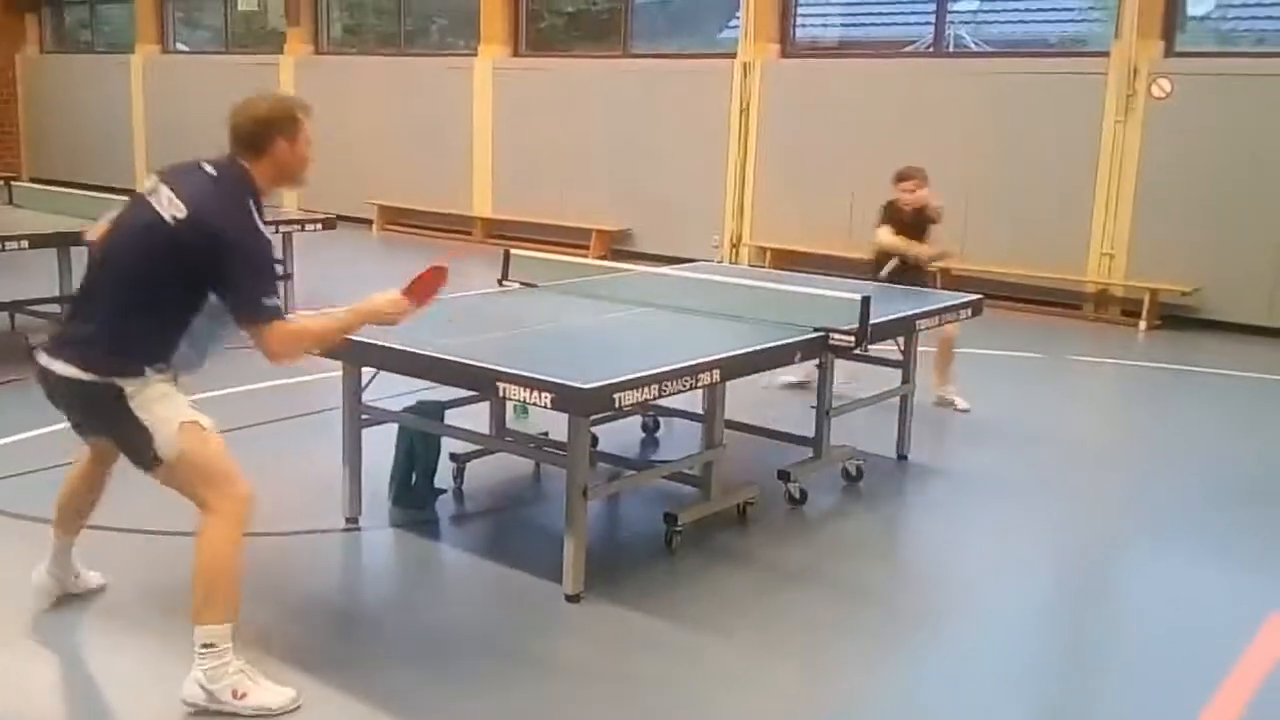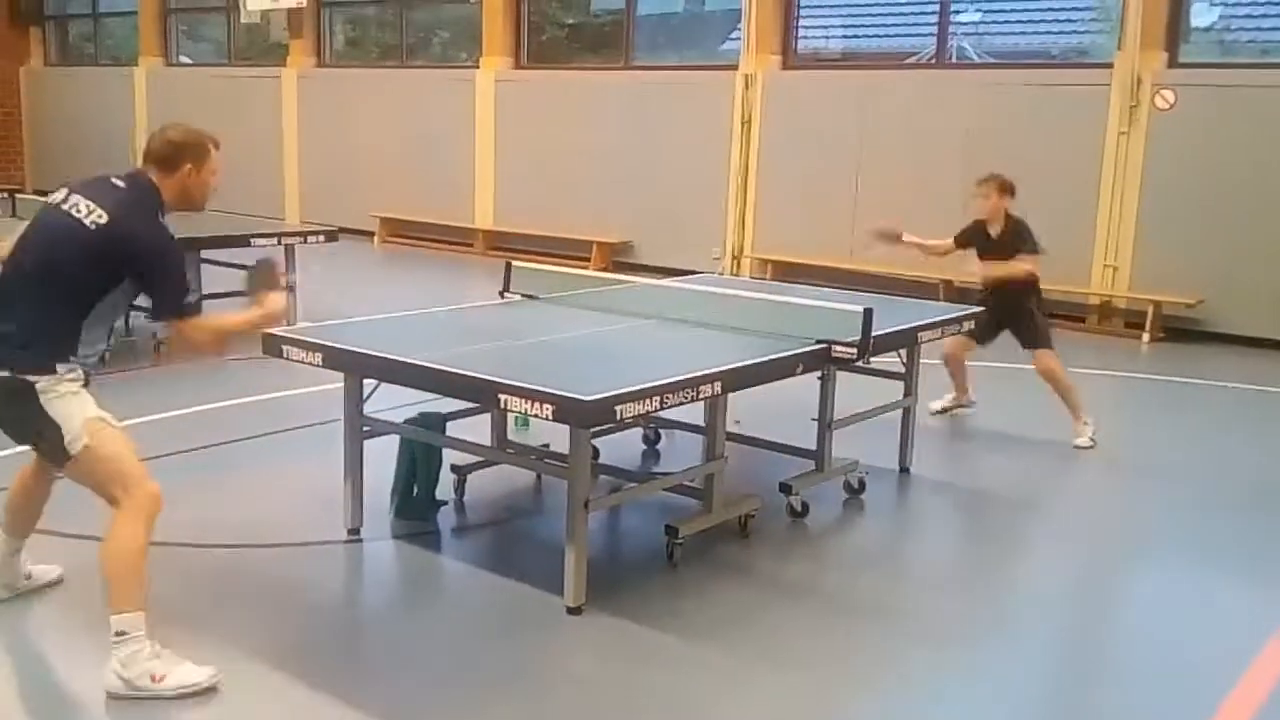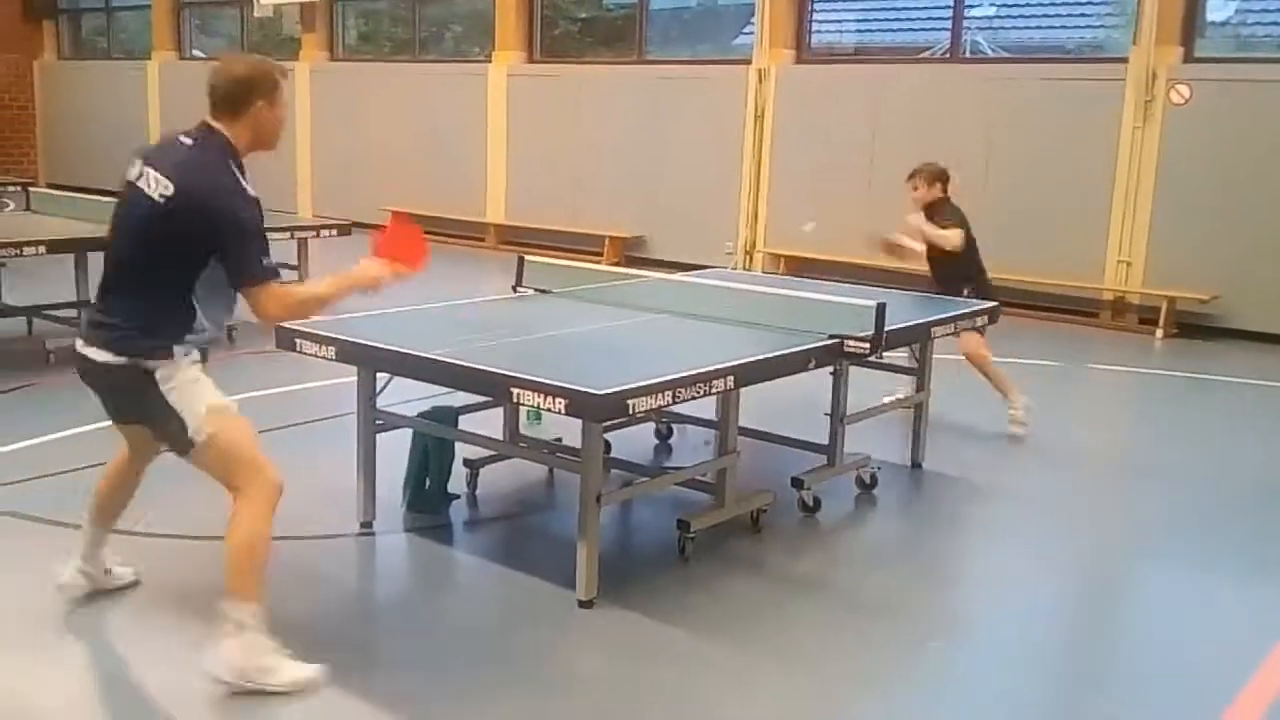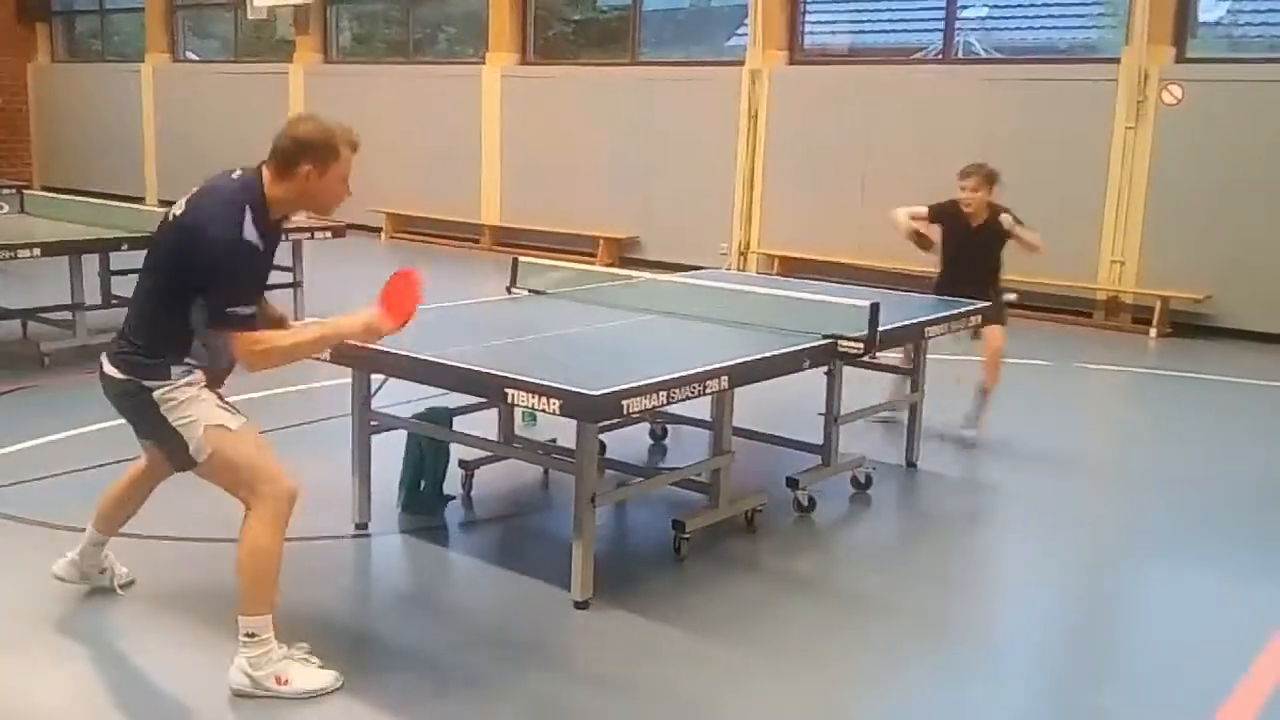
dt=0.5s
person 1, frame 1
left shoulder: (178, 178)
right shoulder: (238, 228)
left elbow: (100, 239)
right elbow: (279, 345)
right wrist: (368, 312)
left hip: (64, 359)
right hip: (121, 378)
left knee: (102, 454)
right knee: (227, 498)
left ankle: (59, 570)
right ankle: (216, 670)
person 1, frame 2
left shoulder: (86, 189)
right shoulder: (148, 235)
right elbow: (196, 336)
right wrist: (263, 313)
left knee: (51, 454)
right knee: (138, 496)
right ankle: (133, 658)
person 1, frame 3
left shoulder: (164, 155)
right shoulder: (225, 193)
left elbow: (134, 239)
right elbow: (271, 305)
right wrist: (355, 279)
left hip: (108, 345)
right hip: (151, 361)
left knee: (138, 450)
right knee: (259, 483)
left ankle: (90, 567)
right ankle: (241, 648)
person 1, frame 4
left shoulder: (253, 194)
right shoulder: (228, 230)
right elbow: (250, 352)
left wrist: (287, 325)
right wrist: (339, 329)
left hip: (147, 366)
right hip: (158, 379)
left knee: (161, 460)
right knee: (273, 491)
left ankle: (87, 560)
right ankle: (258, 659)
person 2, frame 1
left shoulder: (925, 211)
right shoulder: (889, 211)
left elbow: (936, 212)
right elbow: (882, 239)
left wrist: (928, 203)
right wrist: (915, 249)
left hip: (913, 283)
right hip: (883, 281)
left knee: (948, 335)
left ankle: (943, 390)
person 2, frame 2
left shoulder: (1019, 228)
right shoulder: (976, 229)
left elbow: (1029, 267)
right elbow: (941, 248)
left wrist: (992, 270)
right wrist: (908, 239)
left hip: (1025, 305)
right hip: (992, 304)
left knee: (1048, 367)
right knee: (951, 351)
left ankle: (1082, 422)
right ankle: (961, 397)
person 2, frame 3
left shoulder: (947, 213)
right shoulder: (939, 212)
left elbow: (953, 243)
left wrist: (921, 226)
right wrist: (911, 246)
left hip: (968, 292)
right hip: (949, 292)
left knee: (971, 350)
left ankle: (1015, 402)
person 2, frame 4
left shoulder: (1000, 215)
right shoulder: (949, 209)
left elbow: (1035, 247)
right elbow: (901, 213)
left wrist: (1013, 229)
right wrist: (906, 225)
left hip: (985, 294)
right hip: (947, 291)
left knee: (994, 345)
left ankle: (977, 412)
right ankle: (897, 400)
